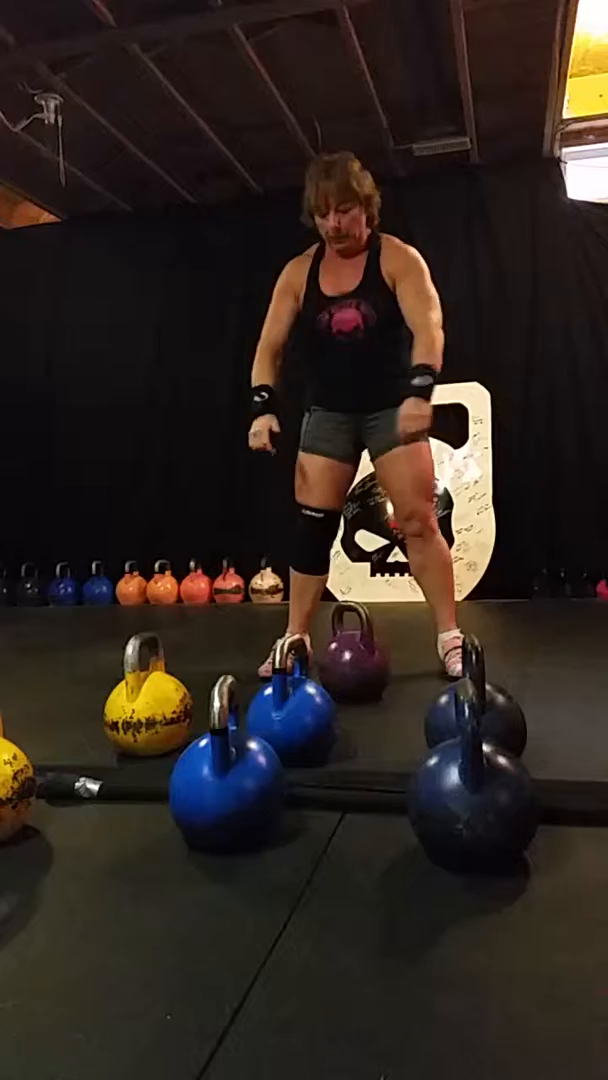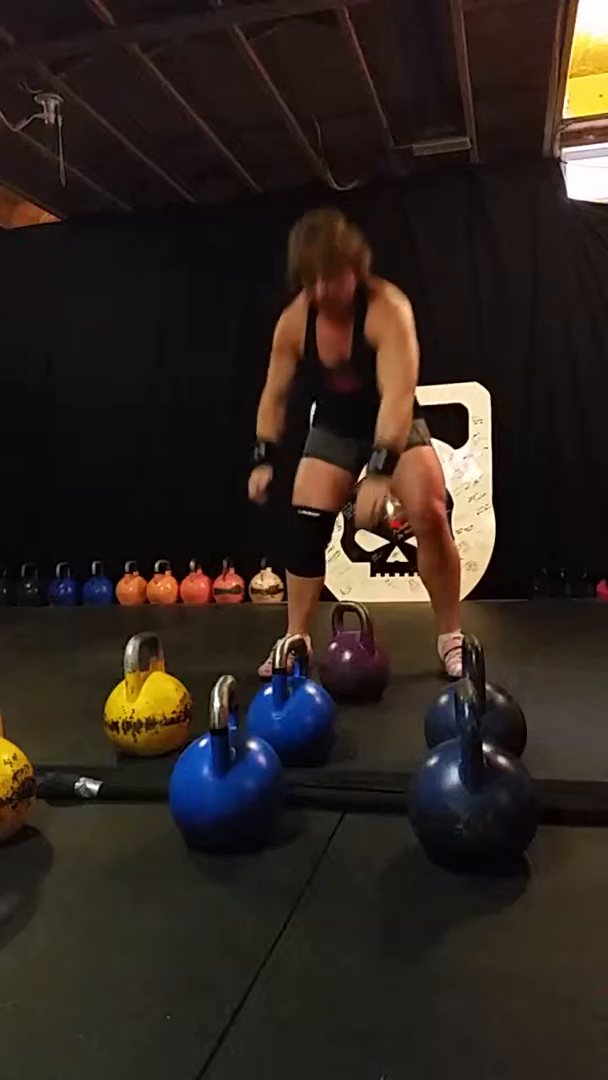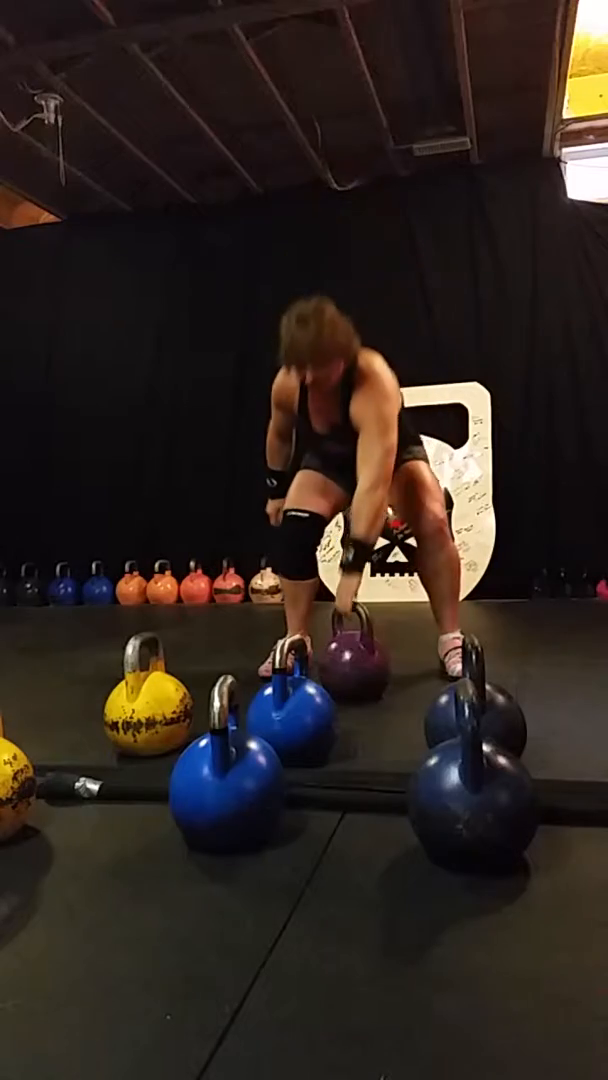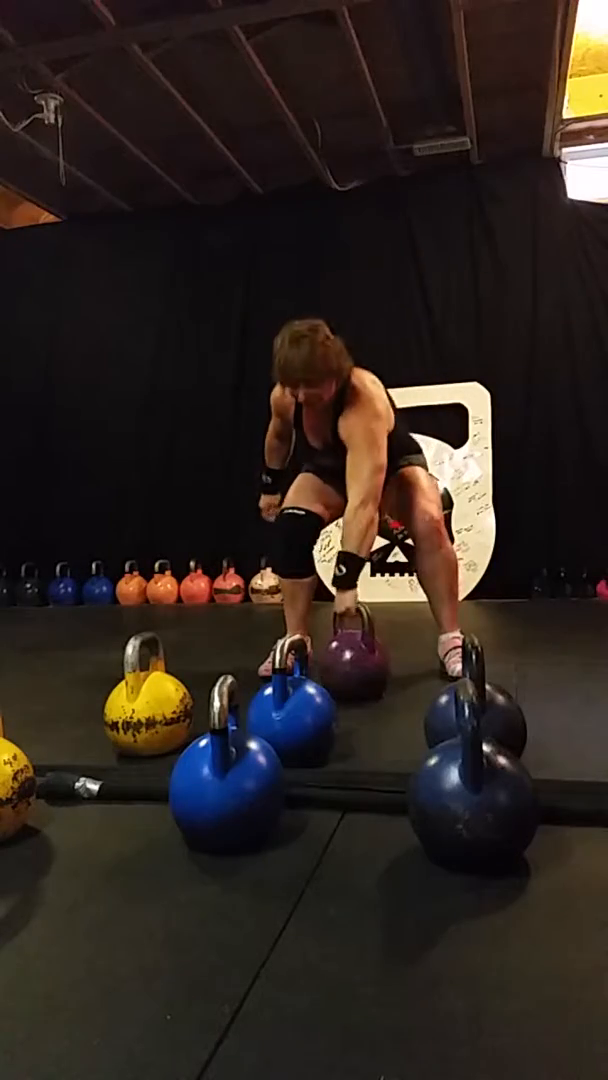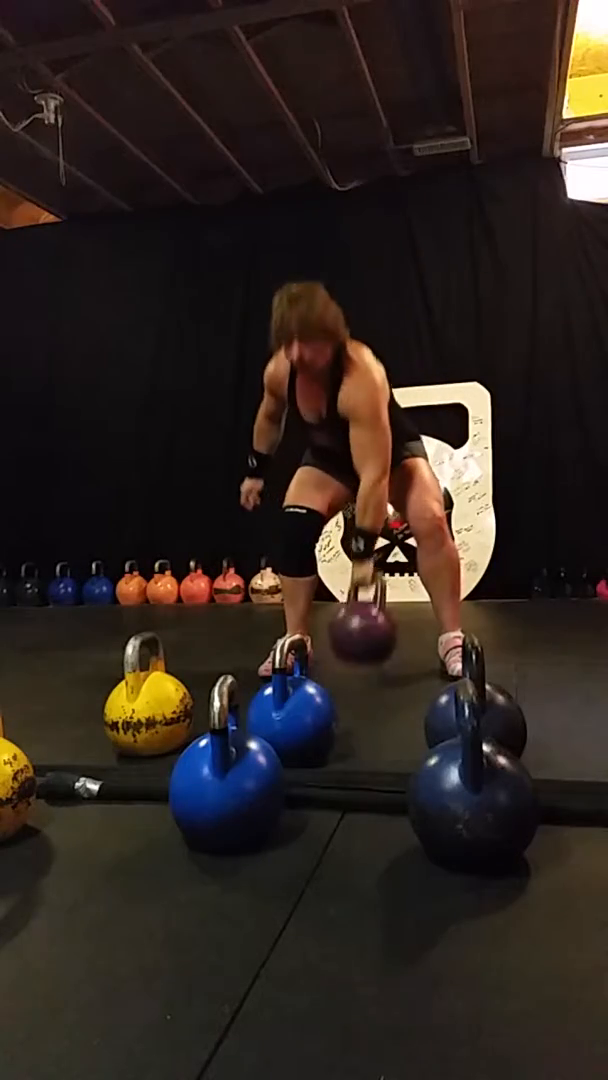
dt=0.2s
person 1, frame 1
left shoulder: (398, 258)
right shoulder: (298, 272)
left elbow: (428, 328)
right elbow: (269, 347)
left wrist: (420, 392)
right wrist: (263, 406)
left hip: (392, 406)
right hip: (328, 412)
left knee: (417, 520)
right knee: (312, 525)
left ankle: (450, 639)
right ankle: (295, 643)
person 1, frame 2
left shoulder: (387, 309)
right shoulder: (294, 322)
left elbow: (399, 396)
right elbow: (274, 396)
left wrist: (379, 473)
right wrist: (263, 460)
left hip: (394, 429)
right hip: (333, 429)
left knee: (429, 512)
right knee: (305, 526)
left ankle: (451, 639)
person 1, frame 3
left shoulder: (374, 385)
right shoulder: (286, 385)
left elbow: (374, 484)
right elbow: (279, 434)
left wrist: (353, 567)
right wrist: (276, 488)
left hip: (393, 457)
right hip: (329, 462)
left knee: (431, 519)
right knee: (295, 527)
left ankle: (451, 641)
person 1, frame 4
left shoulder: (365, 404)
right shoulder: (283, 398)
left elbow: (363, 504)
left wrist: (346, 581)
right wrist: (270, 486)
left hip: (392, 463)
right hip: (326, 470)
left knee: (428, 523)
right knee: (291, 526)
left ankle: (451, 641)
person 1, frame 5
left shoulder: (361, 378)
right shoulder: (278, 373)
left elbow: (374, 477)
right elbow: (269, 418)
left wrist: (363, 553)
right wrist: (255, 471)
left hip: (393, 448)
right hip: (326, 456)
left knee: (430, 520)
right knee: (294, 525)
left ankle: (452, 640)
